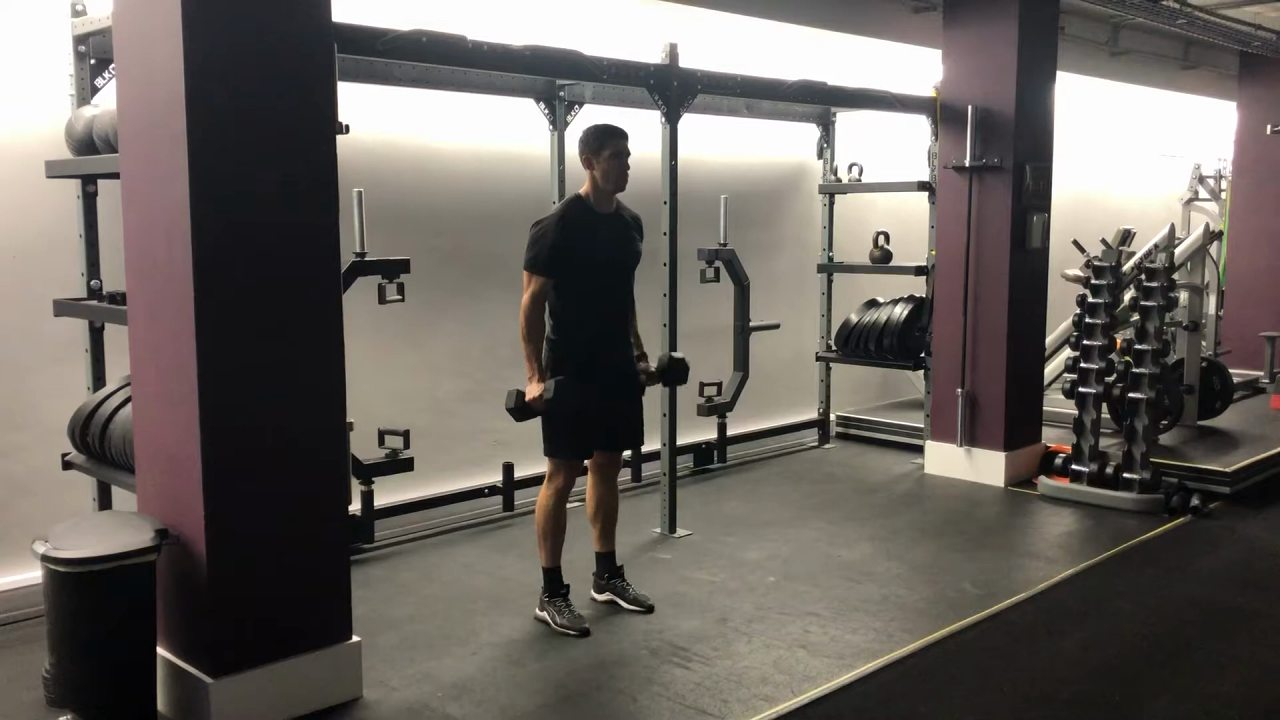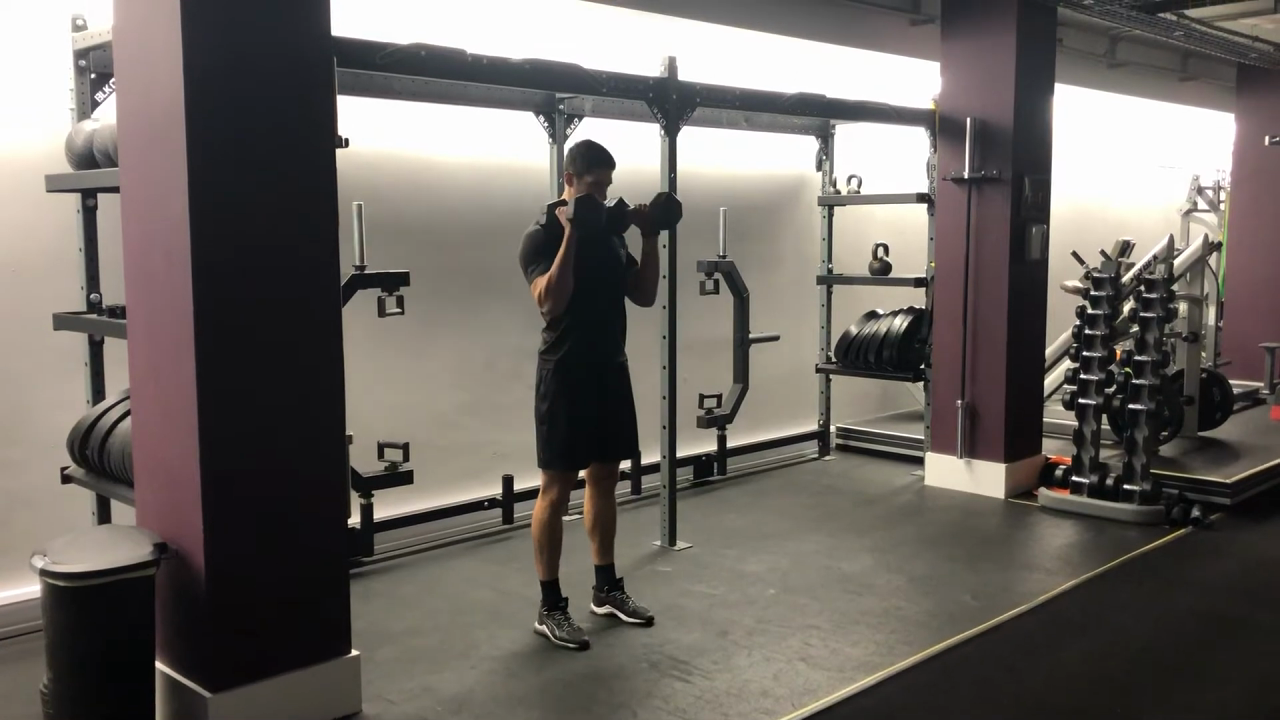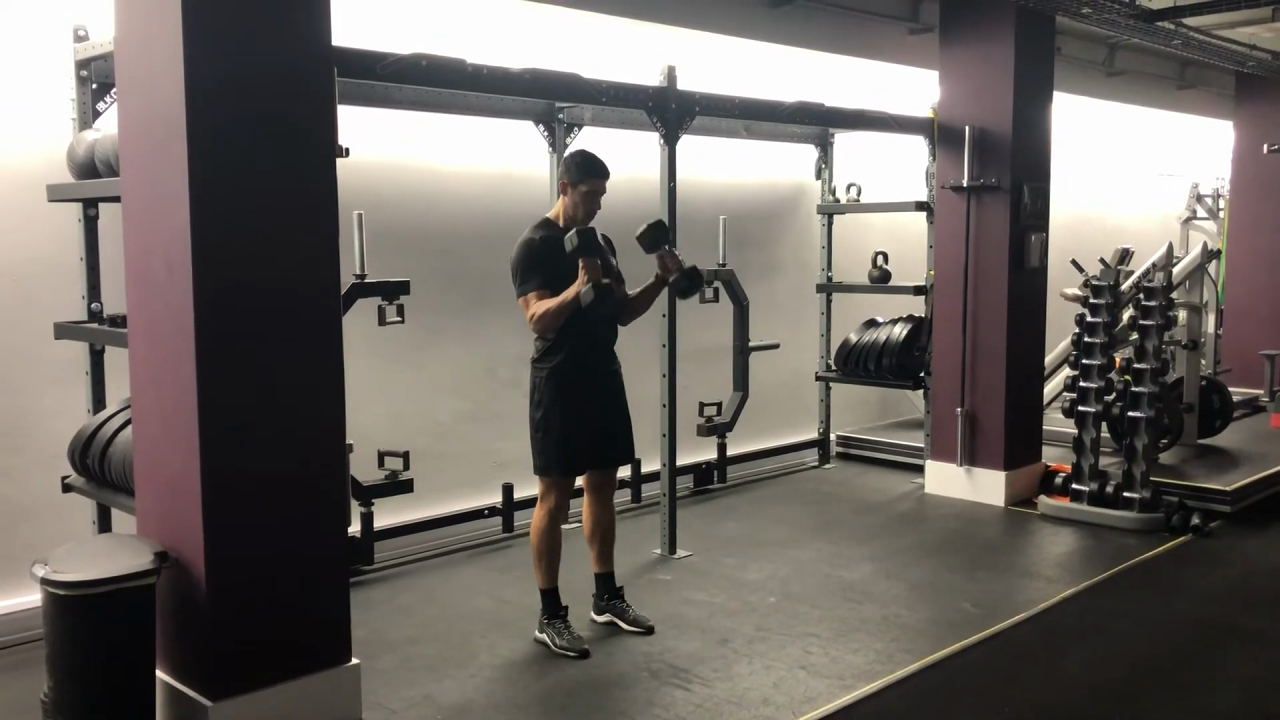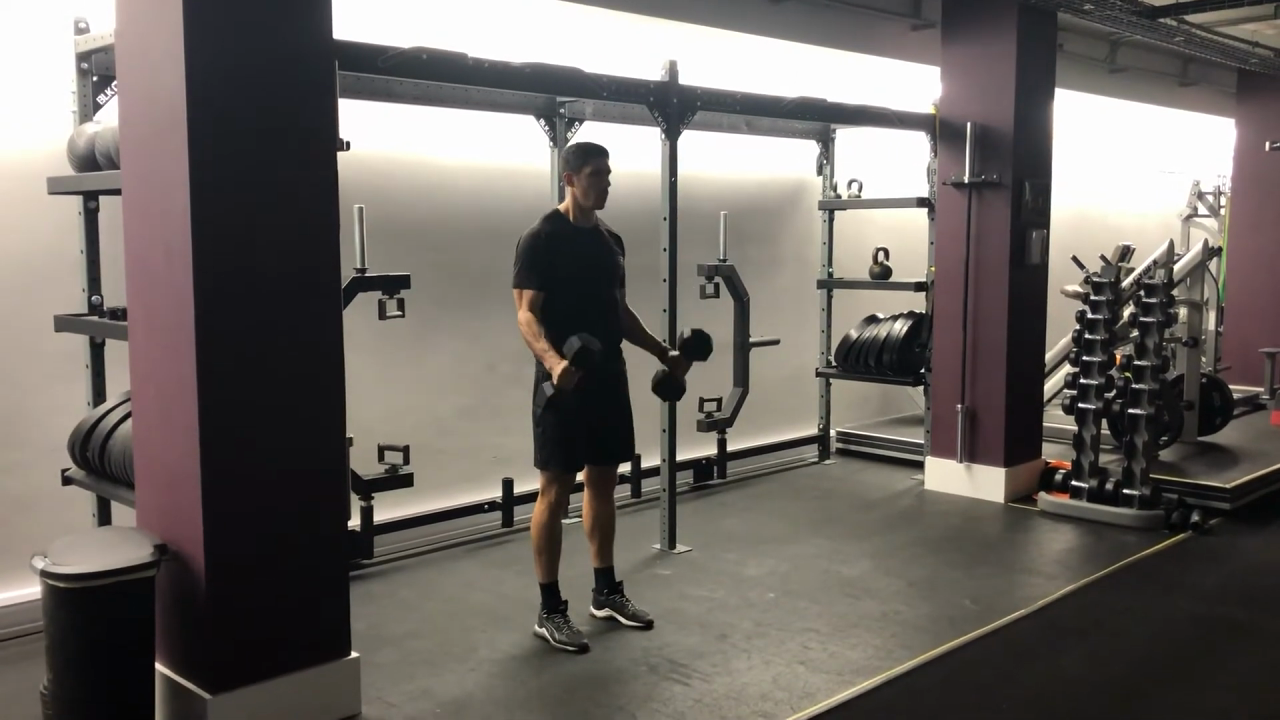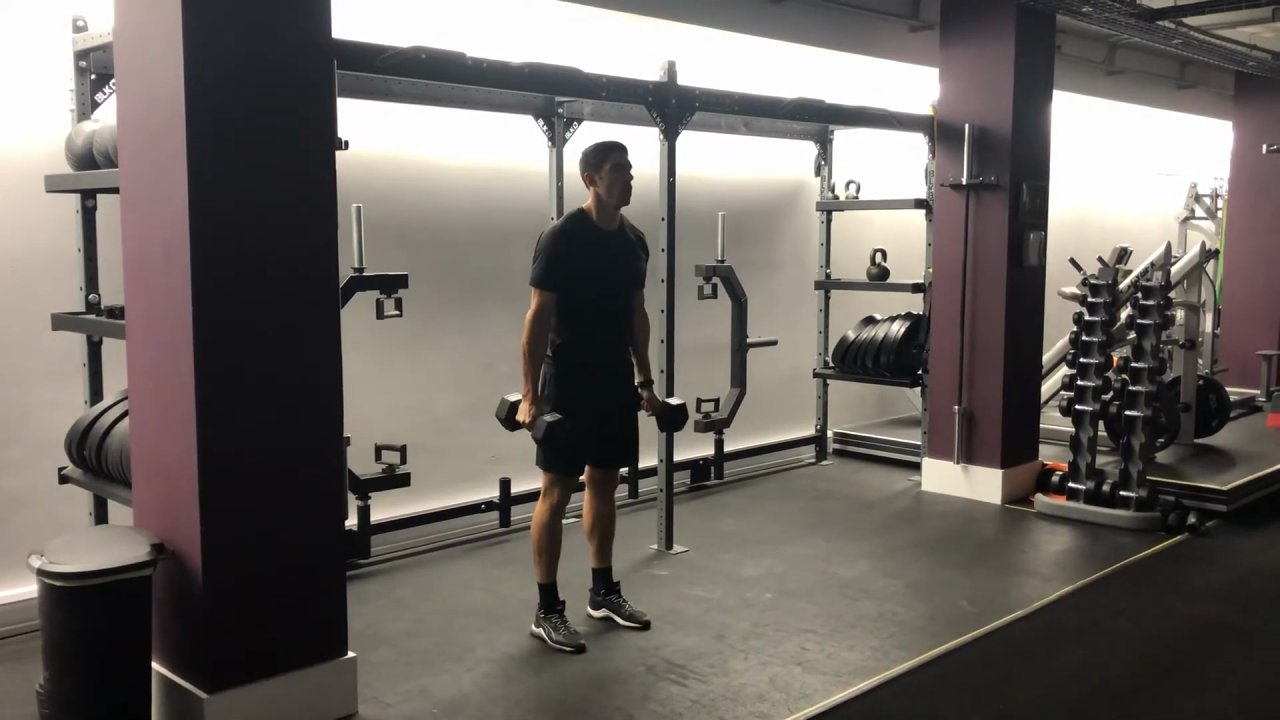
dt=1s
person 1, frame 1
left shoulder: (630, 223)
right shoulder: (559, 225)
right elbow: (532, 301)
left wrist: (640, 353)
right wrist: (535, 375)
left hip: (618, 367)
right hip: (572, 370)
left knee: (607, 469)
right knee: (563, 477)
left ankle: (607, 575)
right ankle: (551, 593)
person 1, frame 2
left shoulder: (610, 234)
right shoulder: (543, 236)
left elbow: (644, 295)
right elbow: (551, 302)
left wrist: (649, 238)
right wrist: (570, 236)
left hip: (611, 371)
right hip: (566, 375)
left knee: (605, 480)
right knee: (557, 489)
left ankle: (607, 588)
right ankle: (550, 607)
person 1, frame 3
left shoulder: (603, 244)
right shoulder: (535, 245)
left elbow: (623, 312)
right elbow: (538, 319)
left wrist: (660, 281)
right wrist: (578, 288)
left hip: (604, 377)
right hip: (559, 383)
left knee: (602, 487)
right knee: (555, 496)
left ankle: (607, 596)
right ankle: (550, 615)
person 1, frame 4
left shoulder: (611, 240)
right shoulder: (542, 238)
right elbow: (526, 314)
left wrist: (662, 353)
right wrist: (553, 362)
left hip: (610, 375)
right hip: (566, 382)
left knee: (604, 483)
right knee: (556, 491)
left ankle: (606, 591)
right ankle: (550, 609)
person 1, frame 5
left shoulder: (634, 240)
right shoulder: (563, 238)
right elbow: (538, 316)
left wrist: (644, 380)
right wrist: (530, 393)
left hip: (616, 380)
right hip: (570, 381)
left knee: (604, 484)
right knee: (557, 491)
left ankle: (604, 591)
right ankle: (547, 609)
